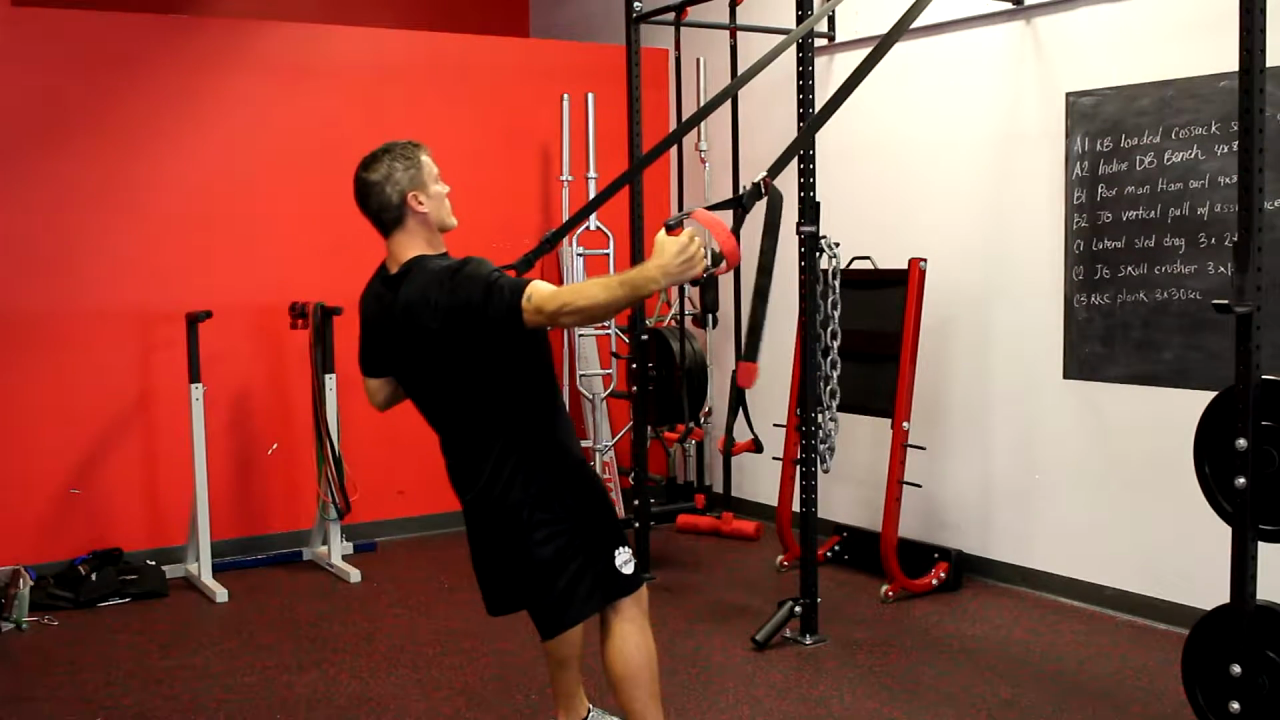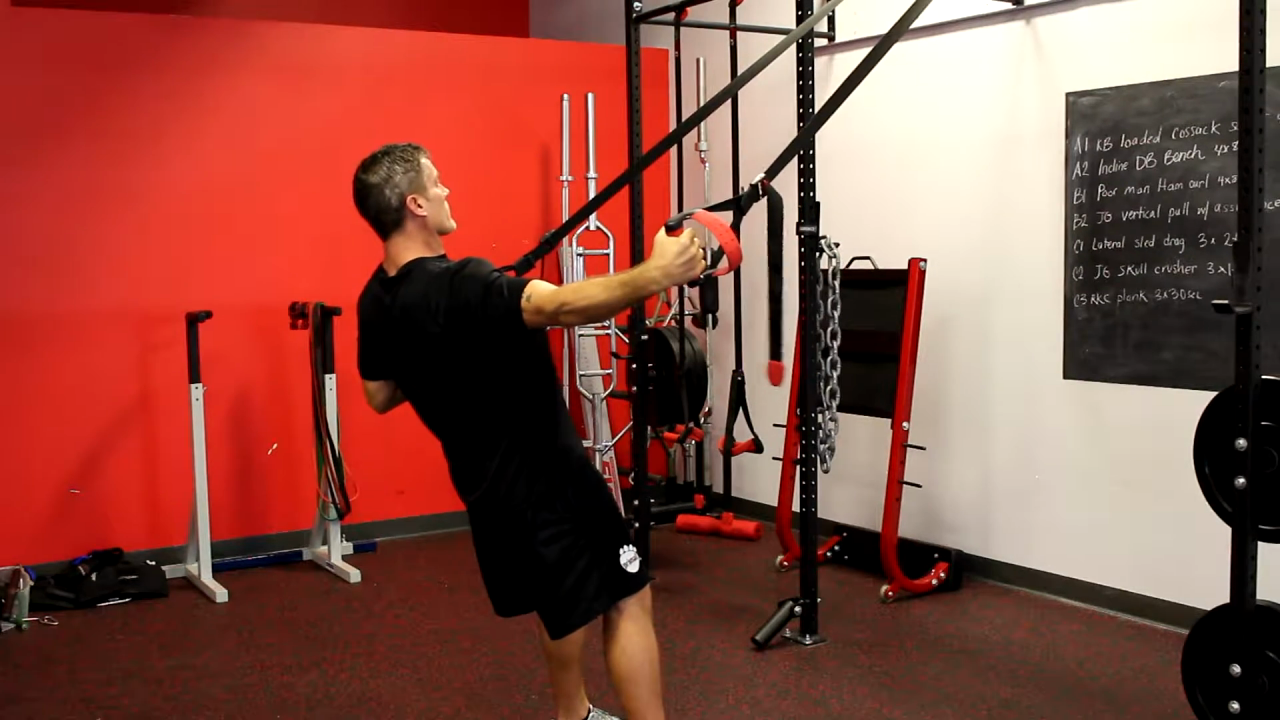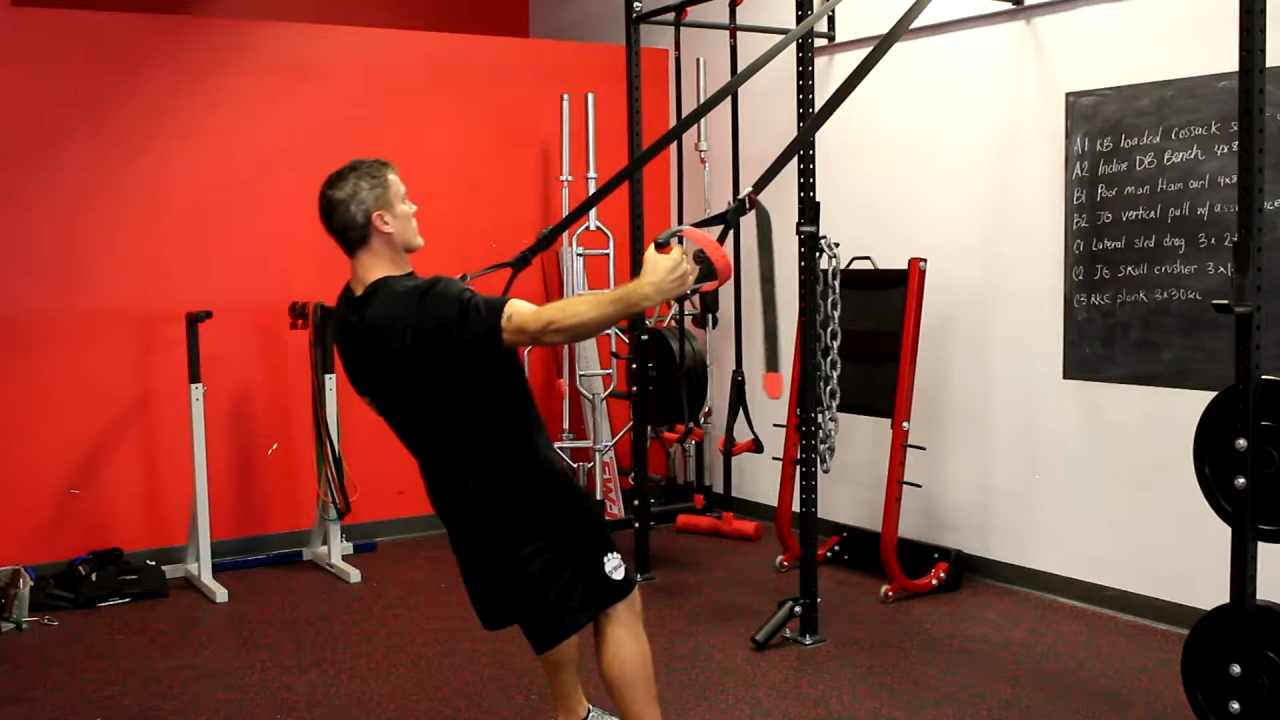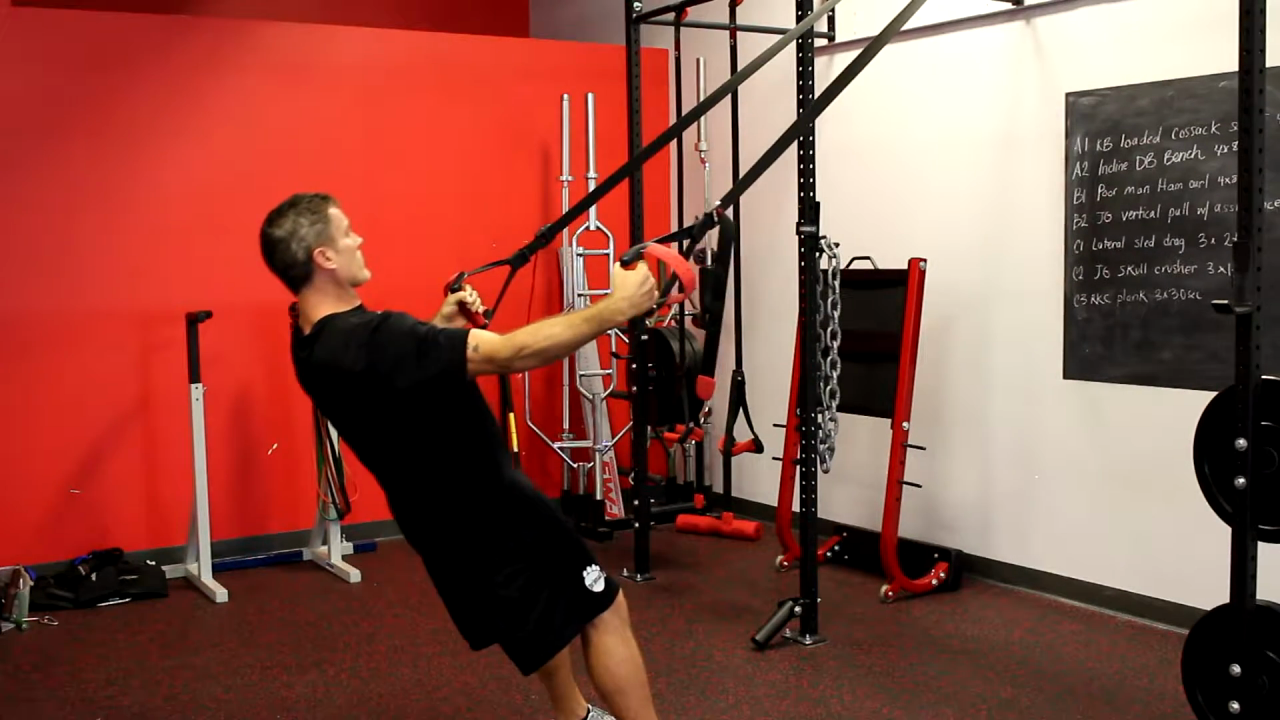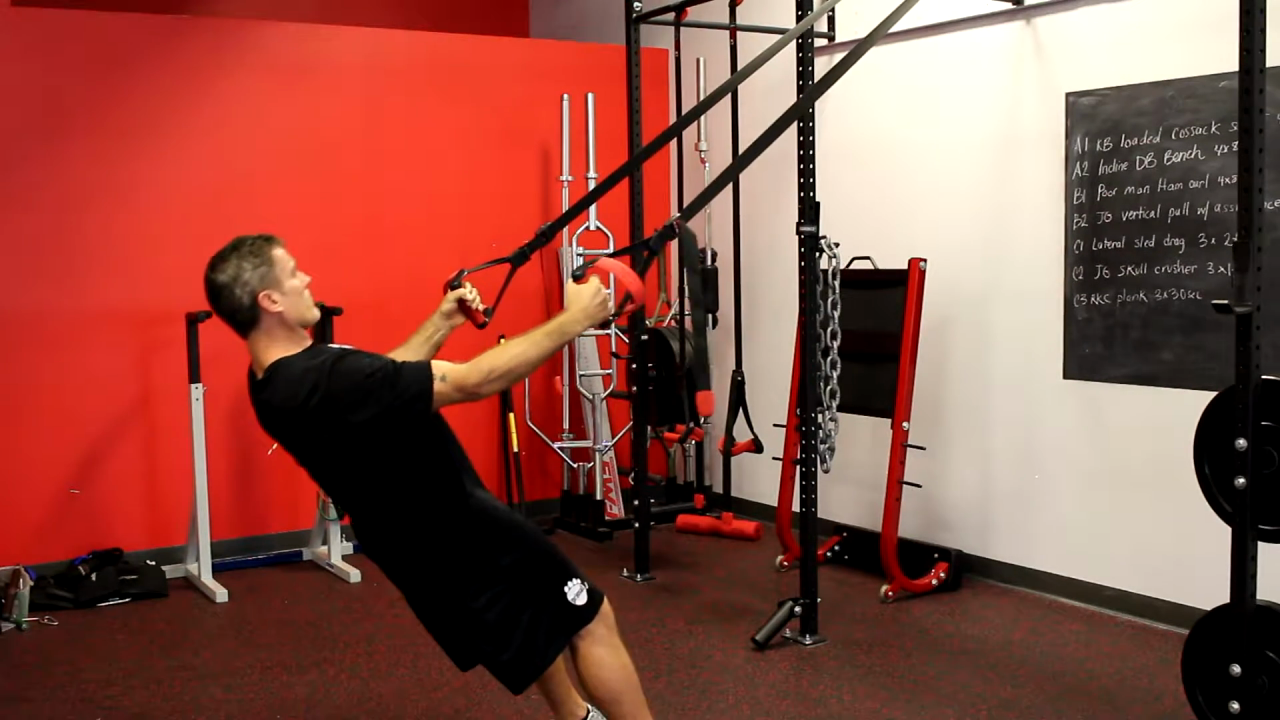
dt=0.5s
person 1, frame 1
left shoulder: (380, 297)
right shoulder: (457, 284)
left elbow: (380, 393)
right elbow: (560, 307)
right wrist: (657, 273)
left hip: (486, 477)
right hip: (536, 474)
left knee: (565, 592)
right knee: (624, 601)
person 1, frame 2
left shoulder: (378, 300)
right shoulder: (457, 287)
left elbow: (381, 395)
right elbow: (563, 306)
right wrist: (658, 273)
left hip: (490, 479)
right hip: (541, 475)
left knee: (563, 596)
right knee: (628, 600)
person 1, frame 3
left shoulder: (353, 316)
right shoulder: (424, 305)
right elbow: (544, 325)
right wrist: (645, 290)
left hip: (467, 494)
right hip: (515, 488)
left knee: (560, 602)
right knee: (617, 606)
person 1, frame 4
left shoulder: (316, 345)
right shoulder: (373, 340)
right elbow: (512, 353)
left wrist: (440, 329)
right wrist: (616, 307)
left hip: (439, 512)
right hip: (483, 510)
left knee: (549, 611)
right knee: (604, 613)
person 1, frame 5
left shoulder: (278, 382)
right shoulder: (326, 382)
right elbow: (472, 381)
left wrist: (441, 322)
right wrist: (573, 319)
left hip: (414, 533)
right hip: (453, 537)
left knee: (545, 616)
right knee: (592, 623)
